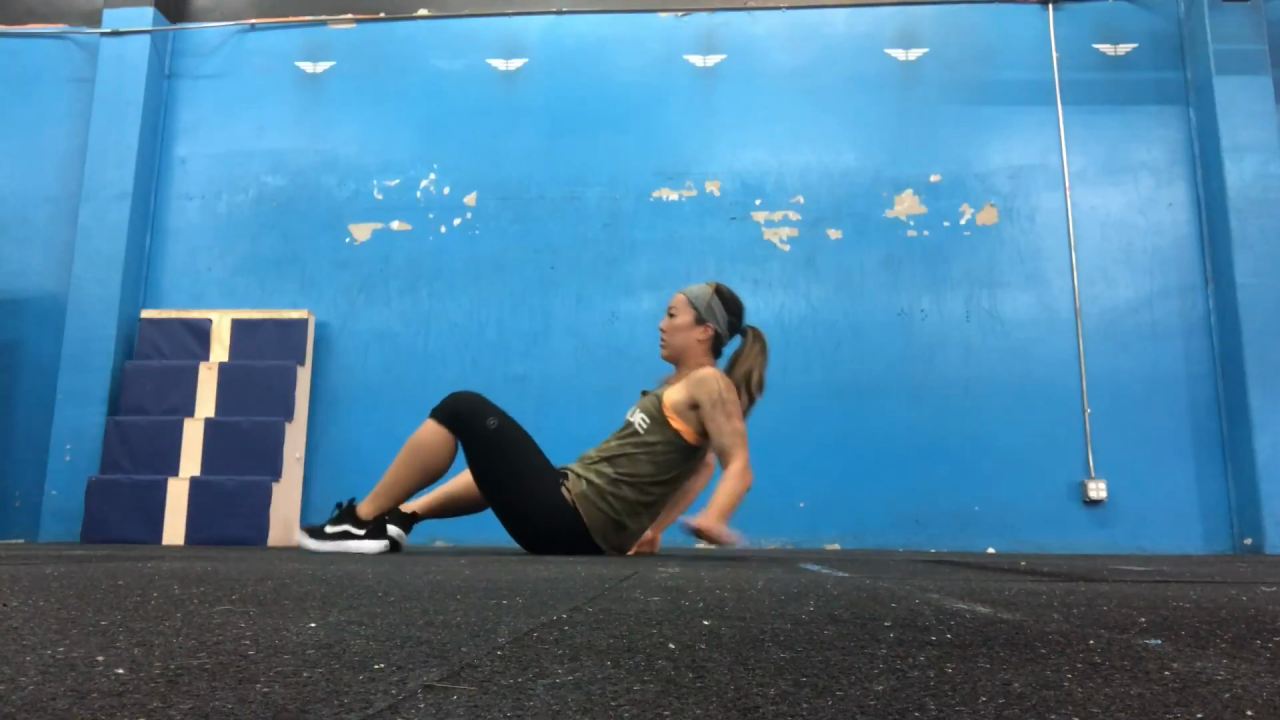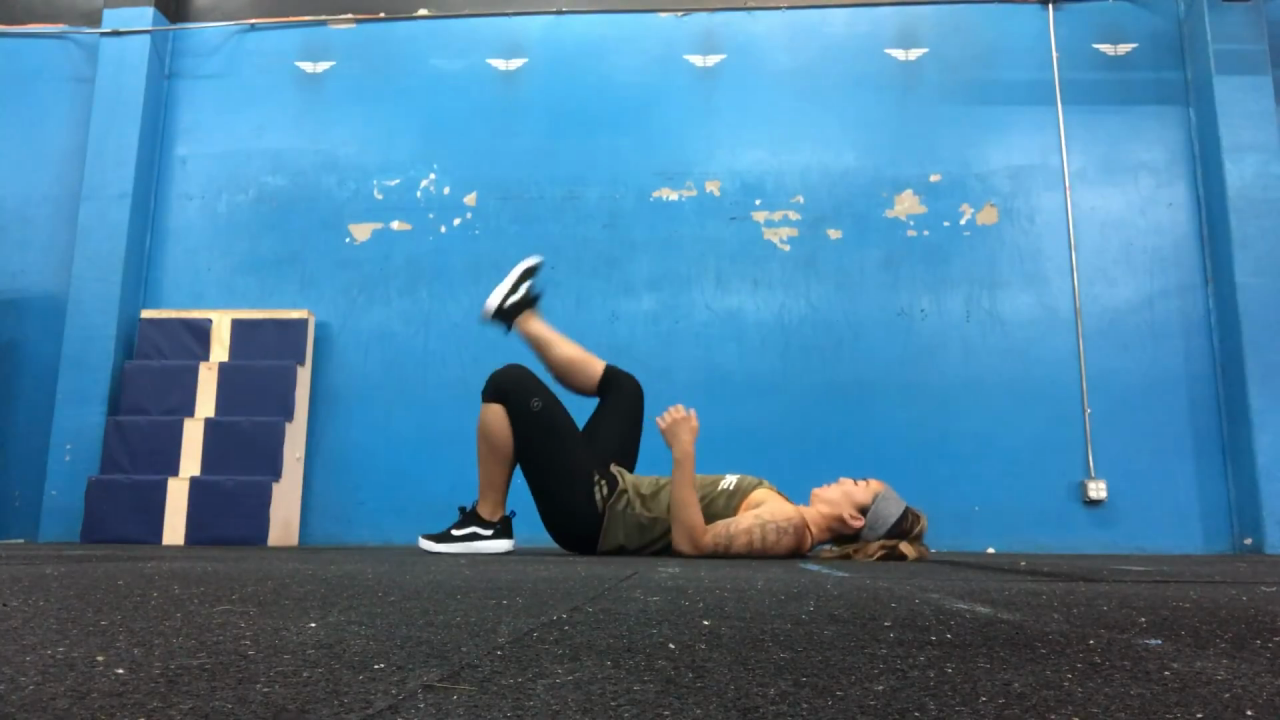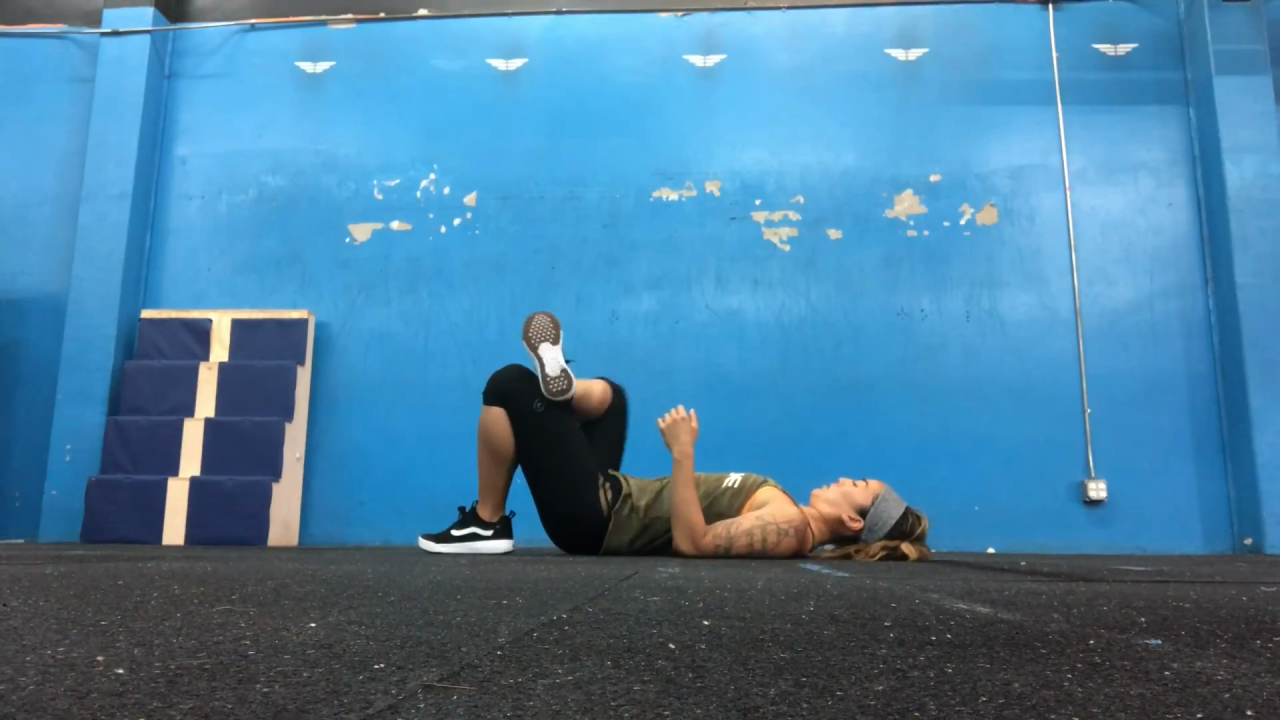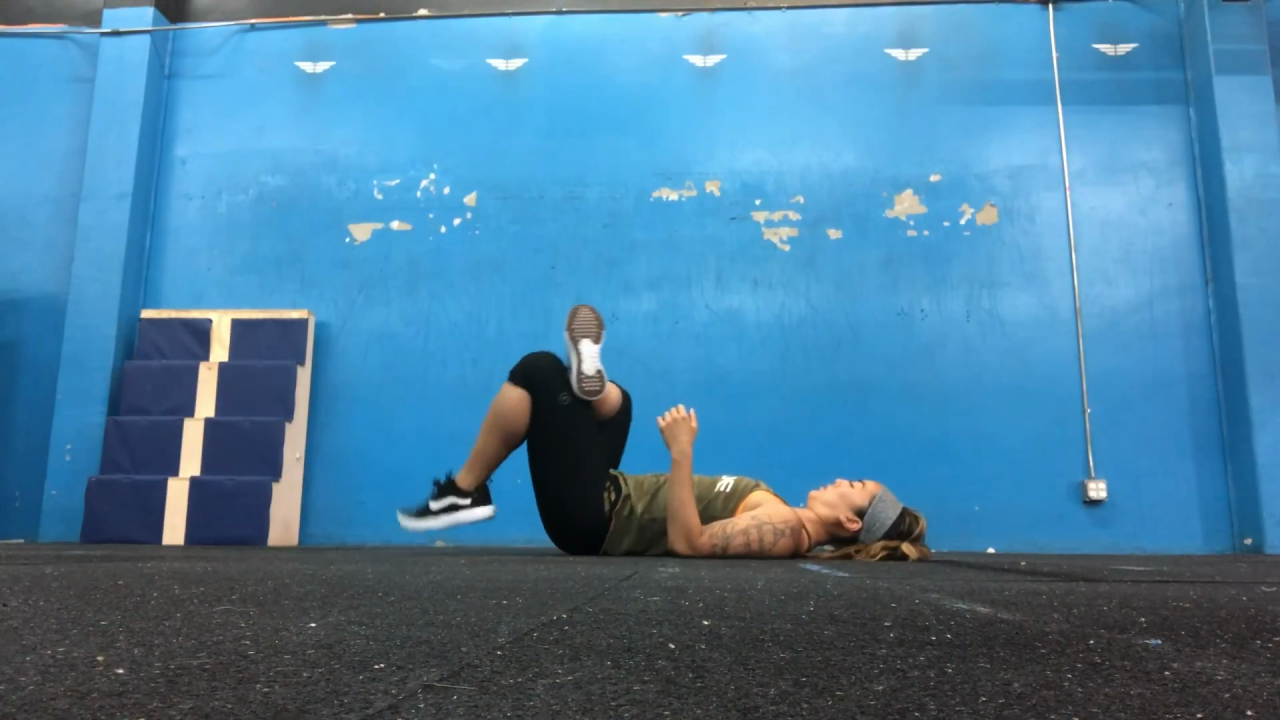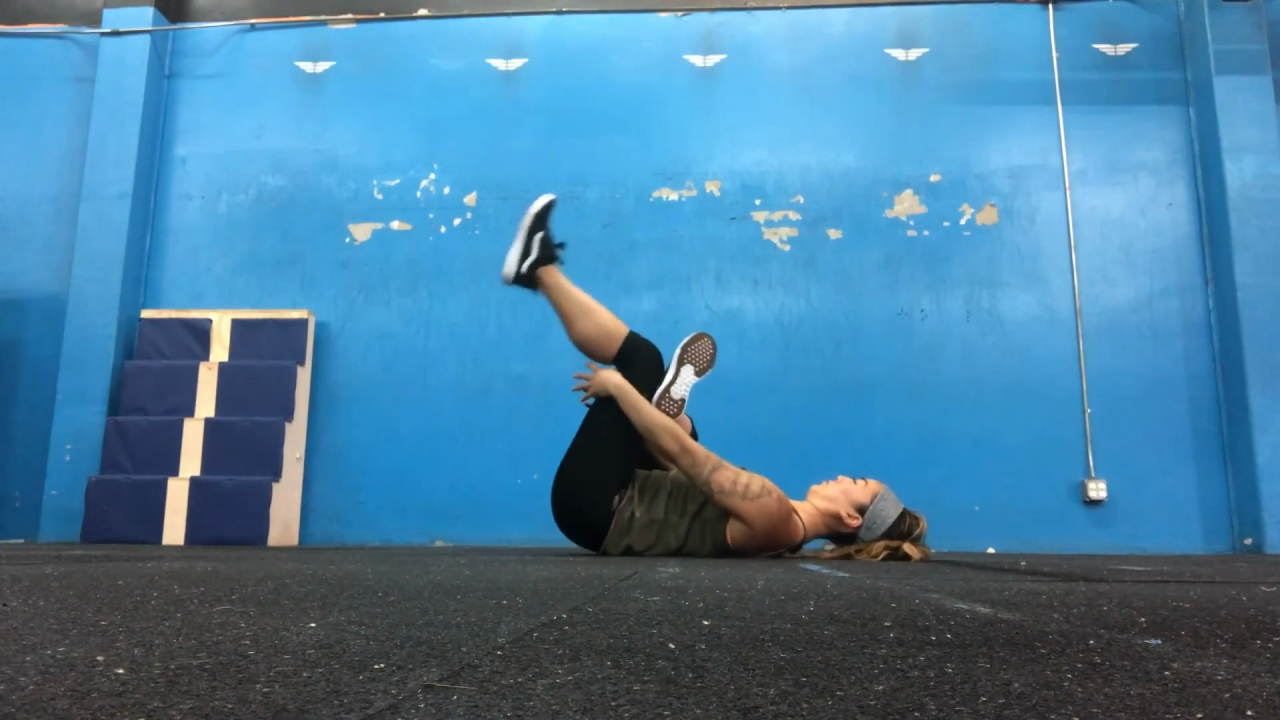
dt=1s
person 1, frame 1
left shoulder: (710, 385)
right shoulder: (685, 384)
left elbow: (738, 466)
right elbow: (696, 467)
left wrist: (714, 519)
right wrist: (654, 527)
left hip: (566, 521)
right hip: (577, 525)
left knee: (463, 410)
right knee: (491, 462)
left ankle: (362, 523)
right ankle: (399, 518)
person 1, frame 2
left shoulder: (786, 531)
right shoulder: (791, 518)
left elbow: (690, 541)
left wrist: (683, 453)
left hip: (591, 513)
right hip: (609, 495)
left knee: (509, 384)
right knee: (620, 384)
left ankle: (486, 525)
right ankle: (519, 313)
person 1, frame 3
left shoulder: (789, 529)
right shoulder: (790, 518)
left elbow: (691, 541)
left wrist: (682, 453)
left hip: (592, 519)
right hip: (610, 498)
left knee: (510, 384)
right knee: (607, 393)
left ankle: (486, 525)
right ankle: (561, 386)
person 1, frame 4
left shoulder: (784, 533)
right shoulder: (786, 524)
left elbow: (685, 541)
left wrist: (681, 453)
left hip: (591, 519)
right hip: (605, 502)
left knee: (538, 369)
left ankle: (464, 492)
right ankle: (590, 382)
person 1, frame 5
left shoulder: (775, 517)
right shoulder: (784, 523)
left elbow: (684, 453)
right elbow: (691, 463)
left wrist: (619, 387)
left hip: (594, 510)
right hip: (613, 513)
left knee: (640, 358)
left ankle: (540, 271)
